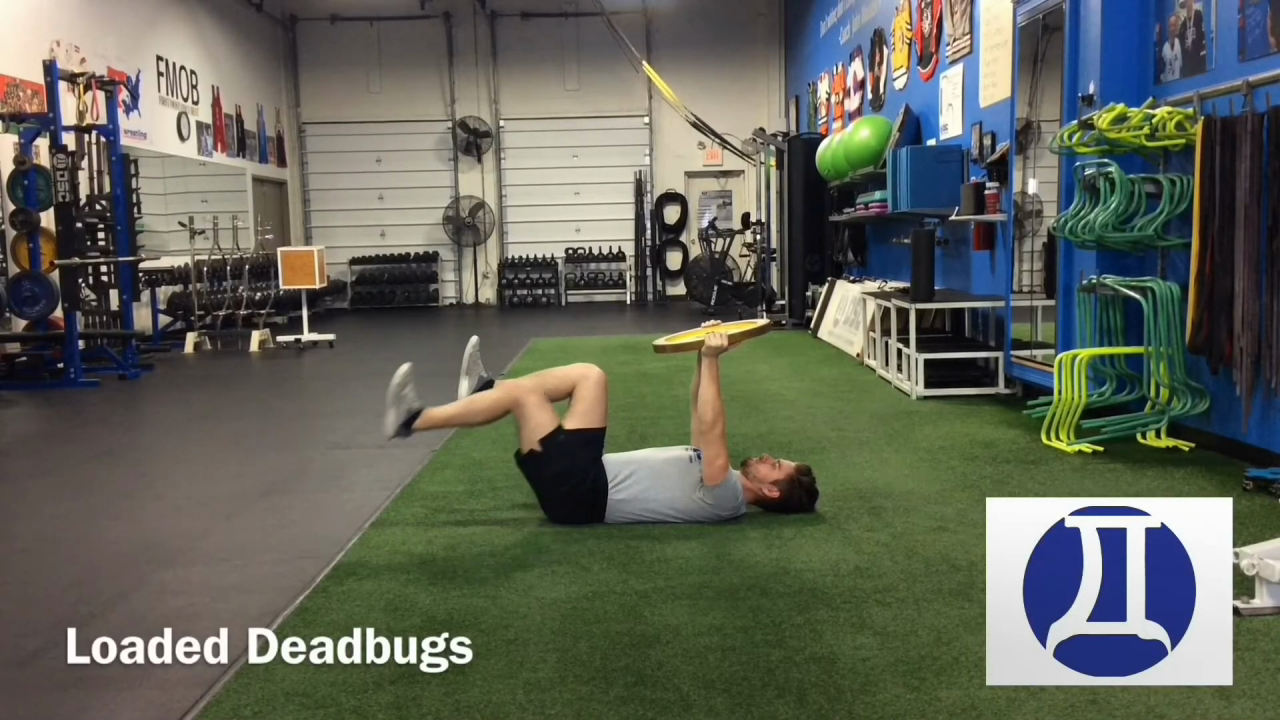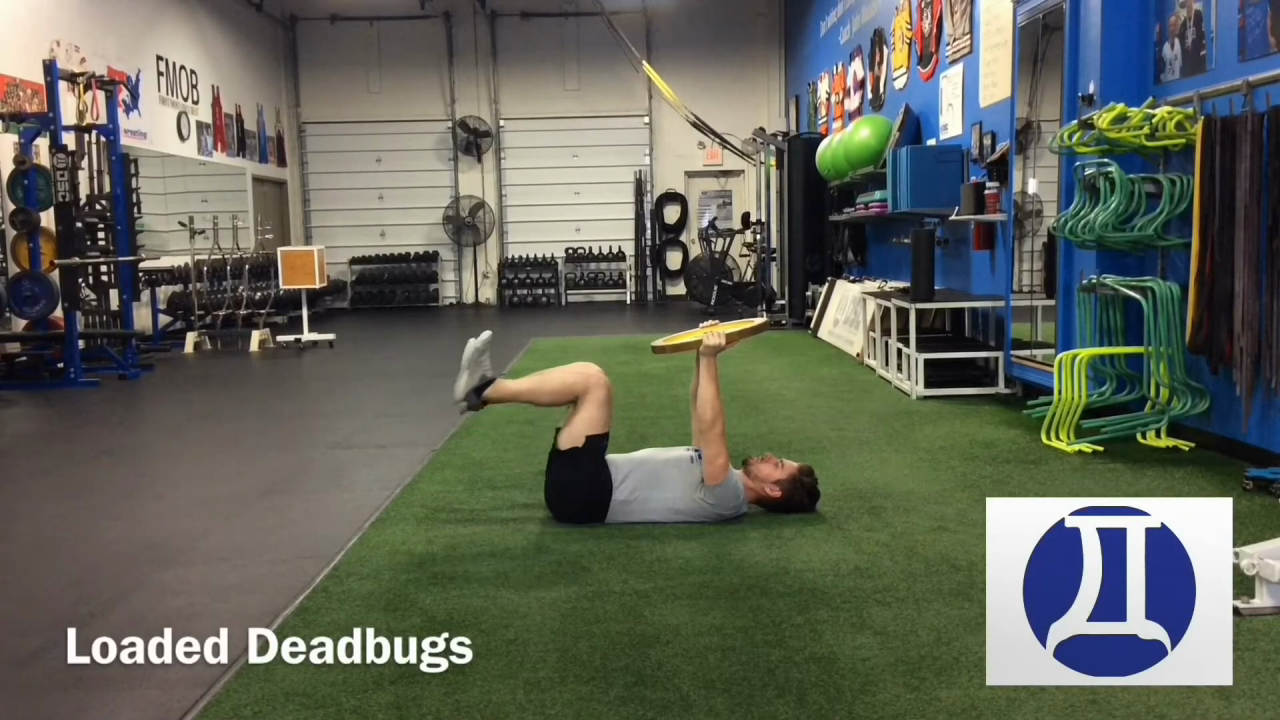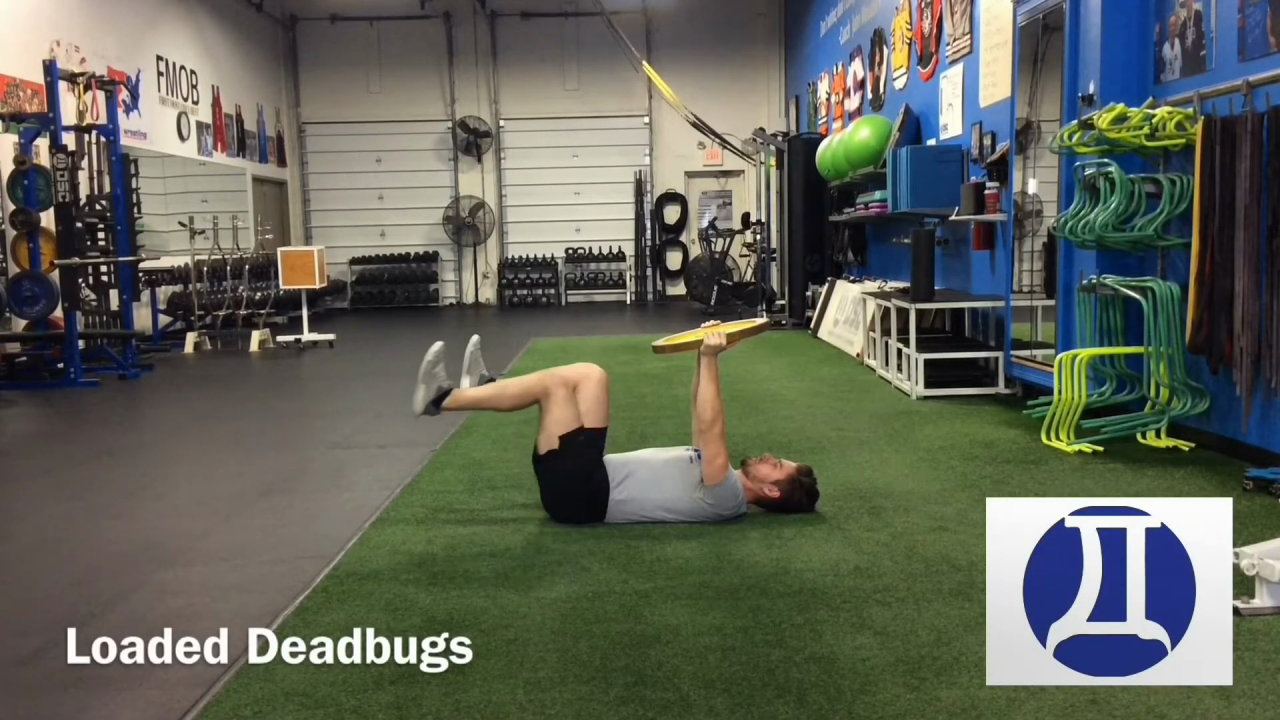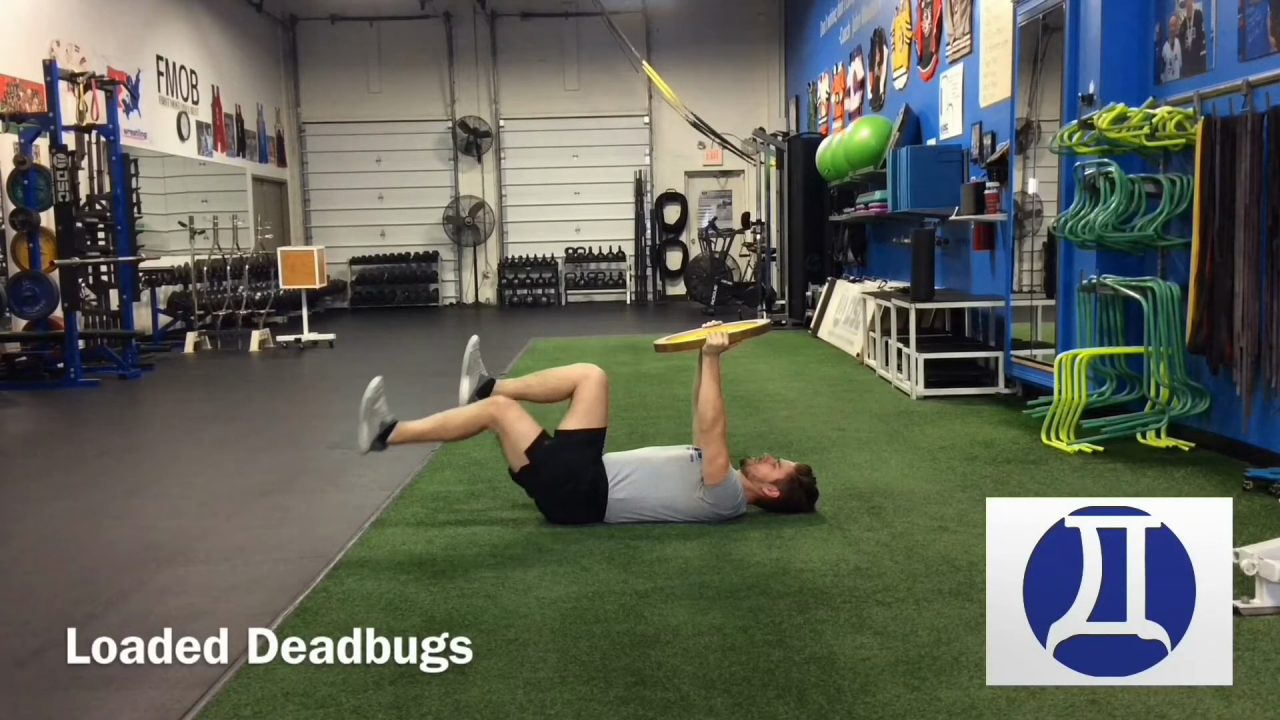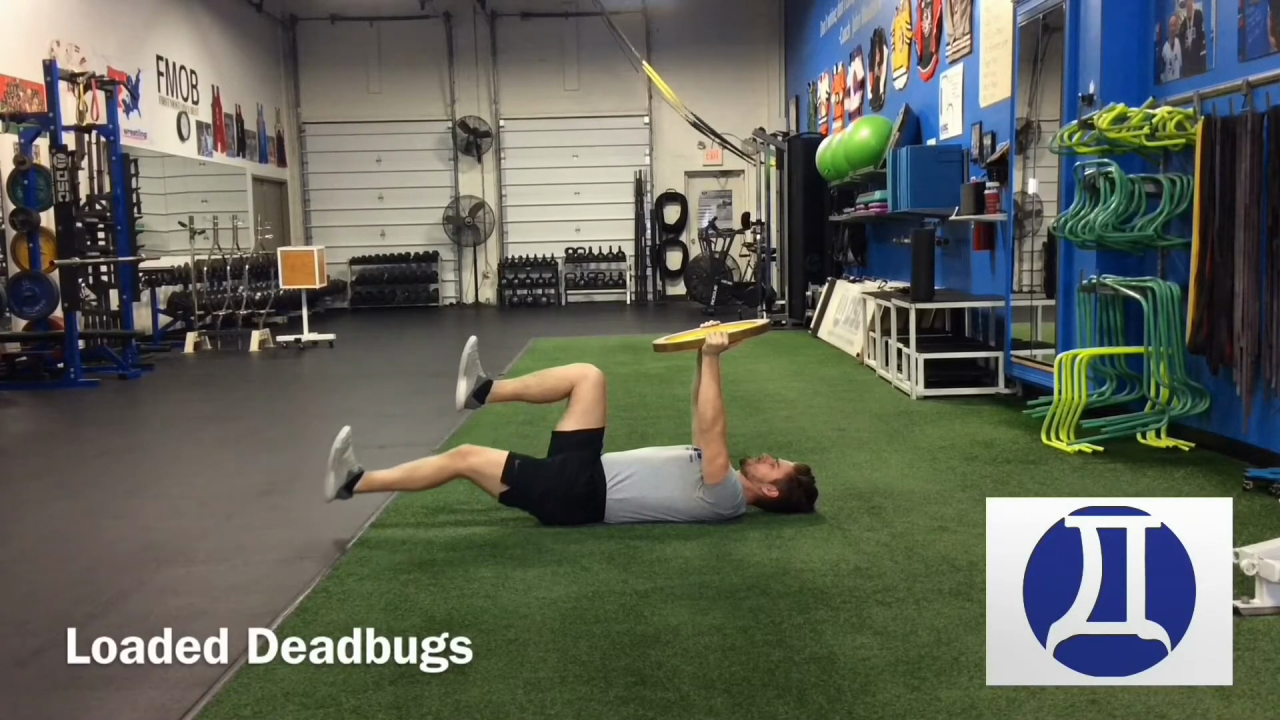
dt=0.5s
person 1, frame 1
left shoulder: (726, 498)
right shoulder: (721, 479)
left elbow: (711, 431)
right elbow: (704, 426)
left wrist: (711, 361)
right wrist: (704, 360)
left hip: (580, 496)
right hip: (590, 475)
left knee: (525, 392)
right knee: (589, 375)
left ankle: (412, 419)
right ankle: (484, 390)
person 1, frame 2
left shoulder: (726, 496)
right shoulder: (727, 479)
left elbow: (710, 431)
right elbow: (704, 423)
left wrist: (709, 361)
right wrist: (704, 359)
left hip: (583, 495)
right hip: (597, 479)
left knee: (593, 383)
right knee: (588, 374)
left ankle: (484, 389)
right ankle: (491, 390)
person 1, frame 3
left shoulder: (725, 498)
right shoulder: (724, 482)
left elbow: (710, 431)
right elbow: (705, 428)
left wrist: (709, 360)
right wrist: (705, 358)
left hip: (581, 494)
right hip: (592, 476)
left knee: (554, 384)
right knee: (590, 375)
left ankle: (442, 398)
right ankle: (485, 389)
person 1, frame 4
left shoulder: (726, 498)
right shoulder: (725, 481)
left elbow: (711, 430)
right elbow: (705, 422)
left wrist: (712, 360)
right wrist: (706, 359)
left hip: (579, 494)
right hip: (588, 472)
left knee: (498, 409)
right knee: (590, 375)
left ankle: (388, 432)
right ankle: (486, 387)
person 1, frame 5
left shoulder: (725, 496)
right shoulder: (722, 480)
left elbow: (712, 430)
right elbow: (703, 420)
left wrist: (711, 359)
right wrist: (703, 357)
left hip: (578, 494)
right hip: (585, 471)
left knee: (465, 457)
right knee: (588, 375)
left ankle: (355, 482)
right ankle: (485, 391)
